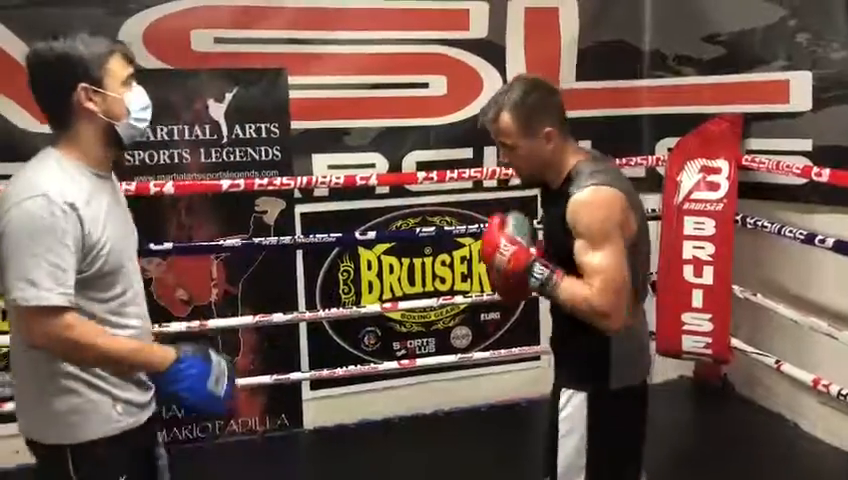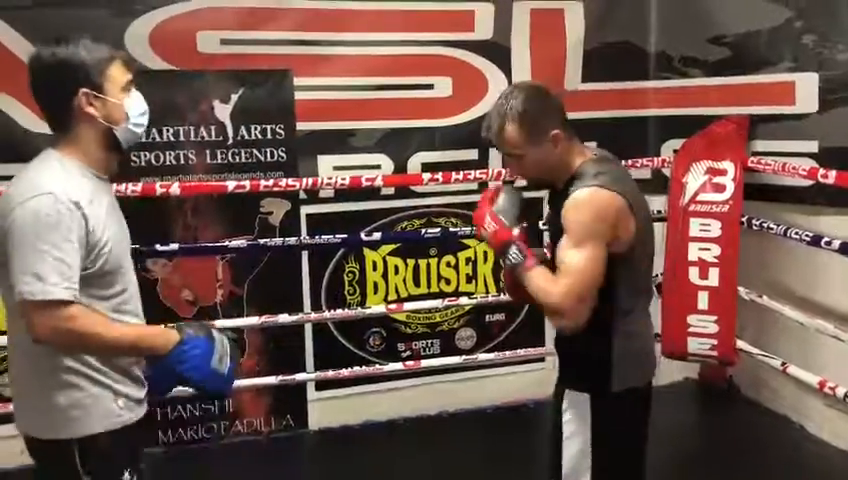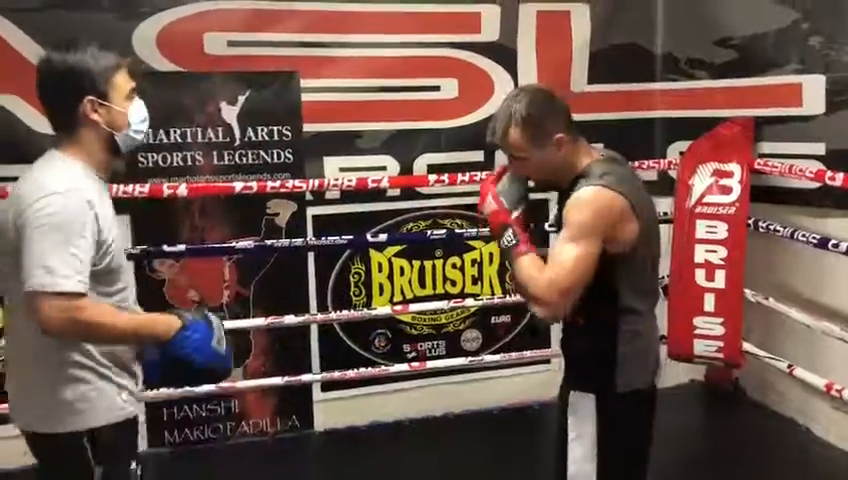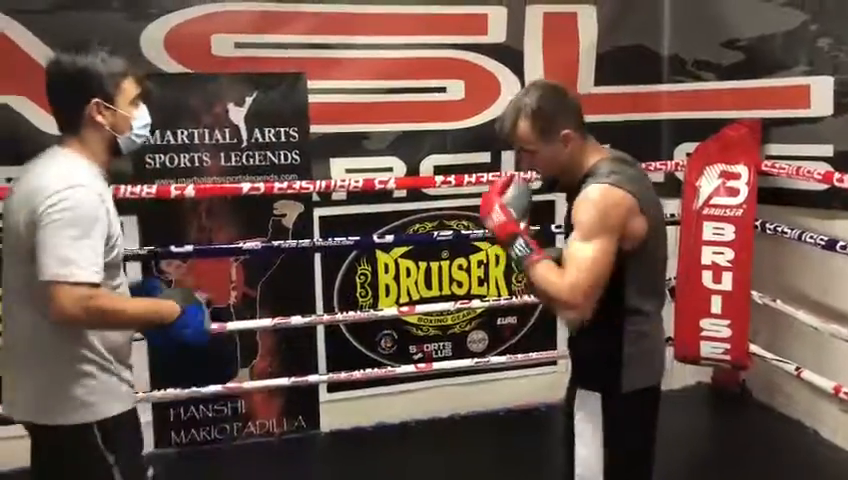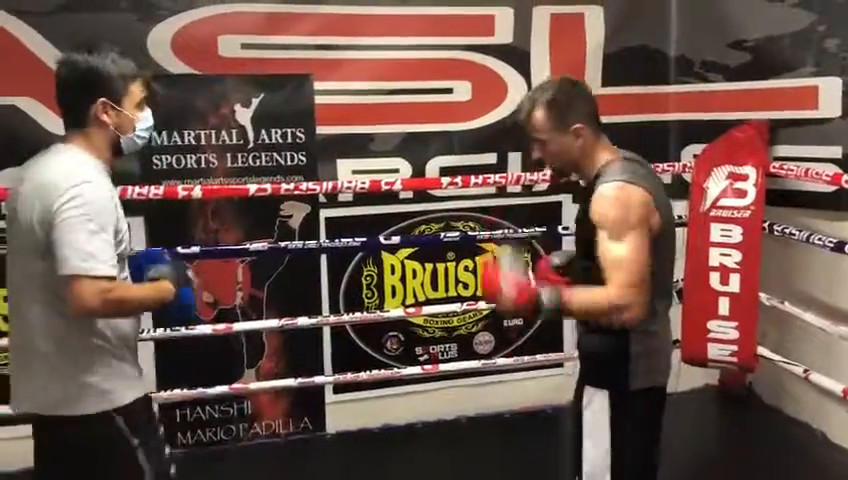
dt=0.1s
person 1, frame 1
left shoulder: (96, 178)
right shoulder: (44, 201)
right elbow: (47, 326)
left wrist: (150, 357)
right wrist: (166, 360)
left hip: (123, 404)
right hip: (84, 421)
person 1, frame 2
left shoulder: (89, 180)
right shoulder: (49, 200)
right elbow: (51, 320)
left wrist: (148, 350)
right wrist: (169, 342)
left hip: (114, 403)
right hip: (83, 417)
person 1, frame 3
left shoulder: (63, 178)
right shoulder: (63, 196)
right elbow: (59, 312)
left wrist: (148, 323)
right wrist: (171, 327)
right hip: (82, 408)
person 1, frame 4
left shoulder: (54, 175)
right shoulder: (75, 191)
right elbow: (74, 304)
left wrist: (134, 290)
right wrist: (169, 312)
left hip: (53, 396)
right hip: (82, 399)
person 1, frame 5
left shoulder: (40, 172)
right shoulder: (85, 186)
right elbow: (91, 296)
left wrist: (125, 259)
right wrist: (167, 289)
left hip: (46, 386)
right hip: (97, 392)
person 2, frame 1
left shoulder: (594, 198)
right shoulder: (579, 170)
left elbow: (610, 311)
left wrist: (530, 268)
right wrist: (523, 268)
left hip: (600, 366)
right hip: (610, 357)
person 2, frame 2
left shoulder: (592, 199)
right shoulder: (593, 165)
left elbow: (565, 310)
left wrist: (508, 244)
right wrist: (542, 268)
left hip: (602, 368)
right hip: (611, 357)
person 2, frame 3
left shoulder: (595, 199)
right shoulder: (605, 165)
left elbow: (550, 302)
left wrist: (507, 226)
right wrist: (543, 264)
left hip: (610, 366)
right hip: (617, 354)
person 2, frame 4
left shoulder: (602, 197)
right shoulder: (613, 166)
left elbow: (573, 302)
left wrist: (514, 237)
right wrist: (556, 263)
left hip: (615, 366)
right hip: (621, 354)
person 2, frame 5
left shoulder: (617, 194)
right shoulder: (620, 170)
left elbow: (627, 302)
left wrist: (536, 293)
right wrist: (563, 272)
left hip: (625, 363)
right hip: (626, 354)
